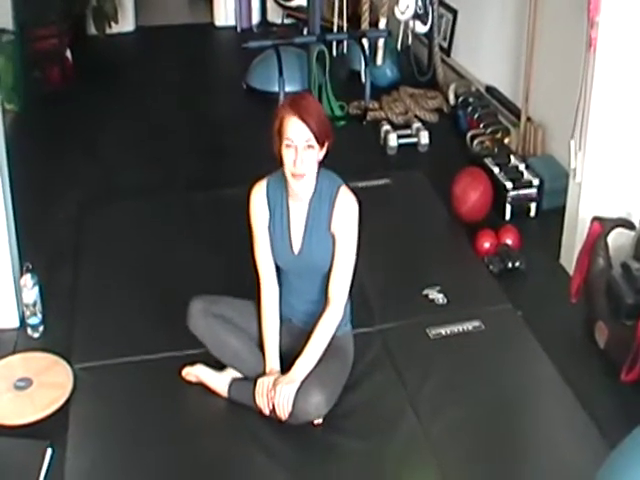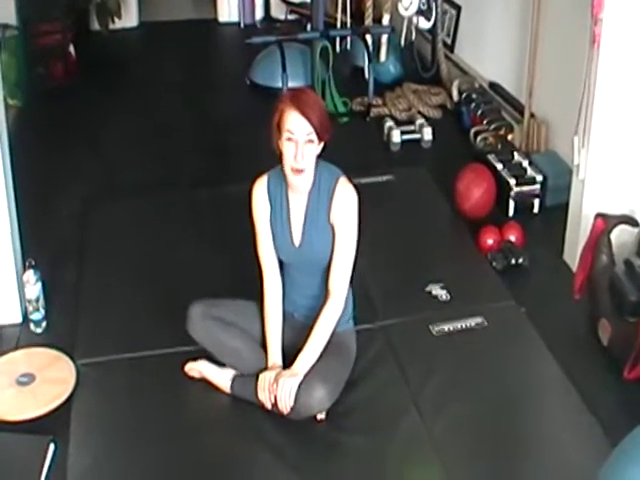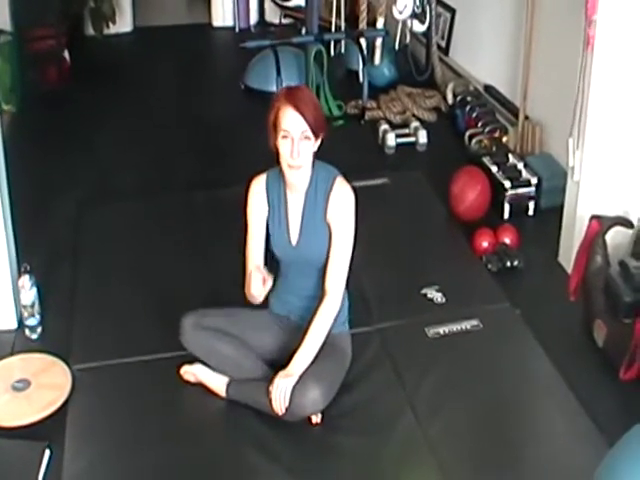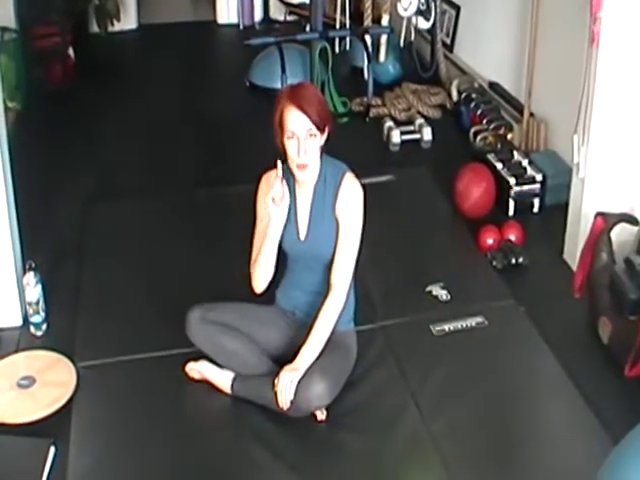
dt=0.4s
person 1, frame 1
left shoulder: (342, 202)
right shoulder: (262, 194)
left elbow: (336, 304)
right elbow: (268, 284)
left wrist: (294, 375)
right wrist: (273, 368)
left hip: (327, 334)
right hip: (282, 321)
left knee: (310, 404)
right knee: (199, 312)
left ankle: (227, 382)
right ankle: (274, 379)
person 1, frame 2
left shoulder: (341, 193)
right shoulder: (263, 190)
left elbow: (337, 296)
right elbow: (271, 279)
left wrist: (297, 370)
right wrist: (276, 363)
left hip: (330, 329)
right hip: (286, 317)
left knee: (314, 397)
right knee: (199, 317)
left ankle: (230, 378)
right ankle: (279, 377)
person 1, frame 3
left shoulder: (338, 193)
right shoulder: (261, 188)
left elbow: (333, 294)
right elbow: (253, 291)
left wrist: (294, 369)
right wrist: (255, 284)
left hip: (326, 332)
right hip: (279, 320)
left knee: (309, 398)
right knee: (192, 328)
left ankle: (224, 383)
right ankle: (280, 381)
person 1, frame 4
left shoulder: (347, 188)
right shoulder: (272, 183)
left elbow: (339, 288)
right elbow: (258, 282)
left wrist: (300, 364)
right wrist: (277, 220)
left hip: (332, 329)
right hip: (285, 316)
left knee: (313, 392)
right knee: (198, 321)
left ankle: (228, 379)
right ankle: (286, 377)
